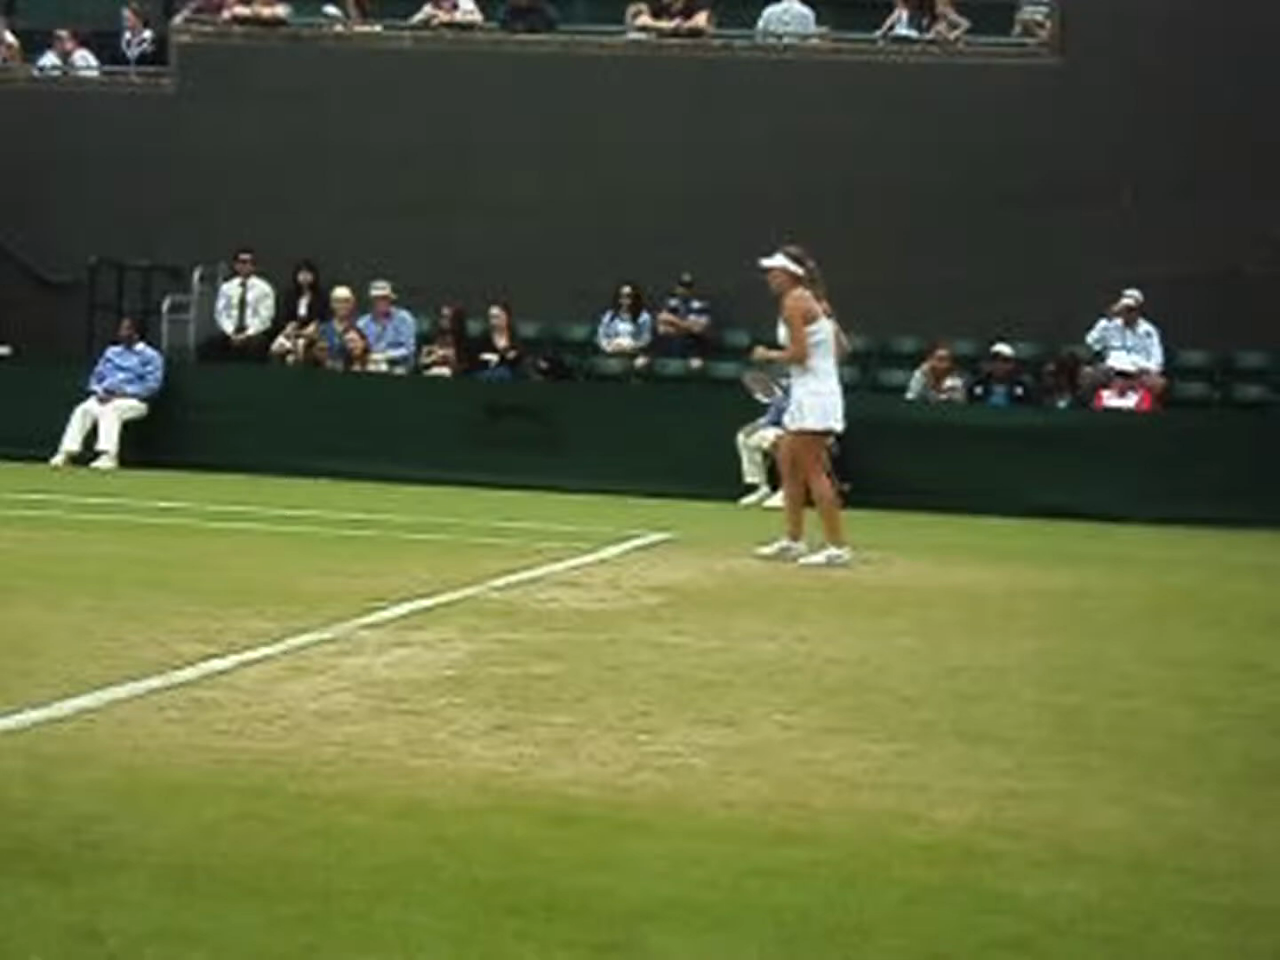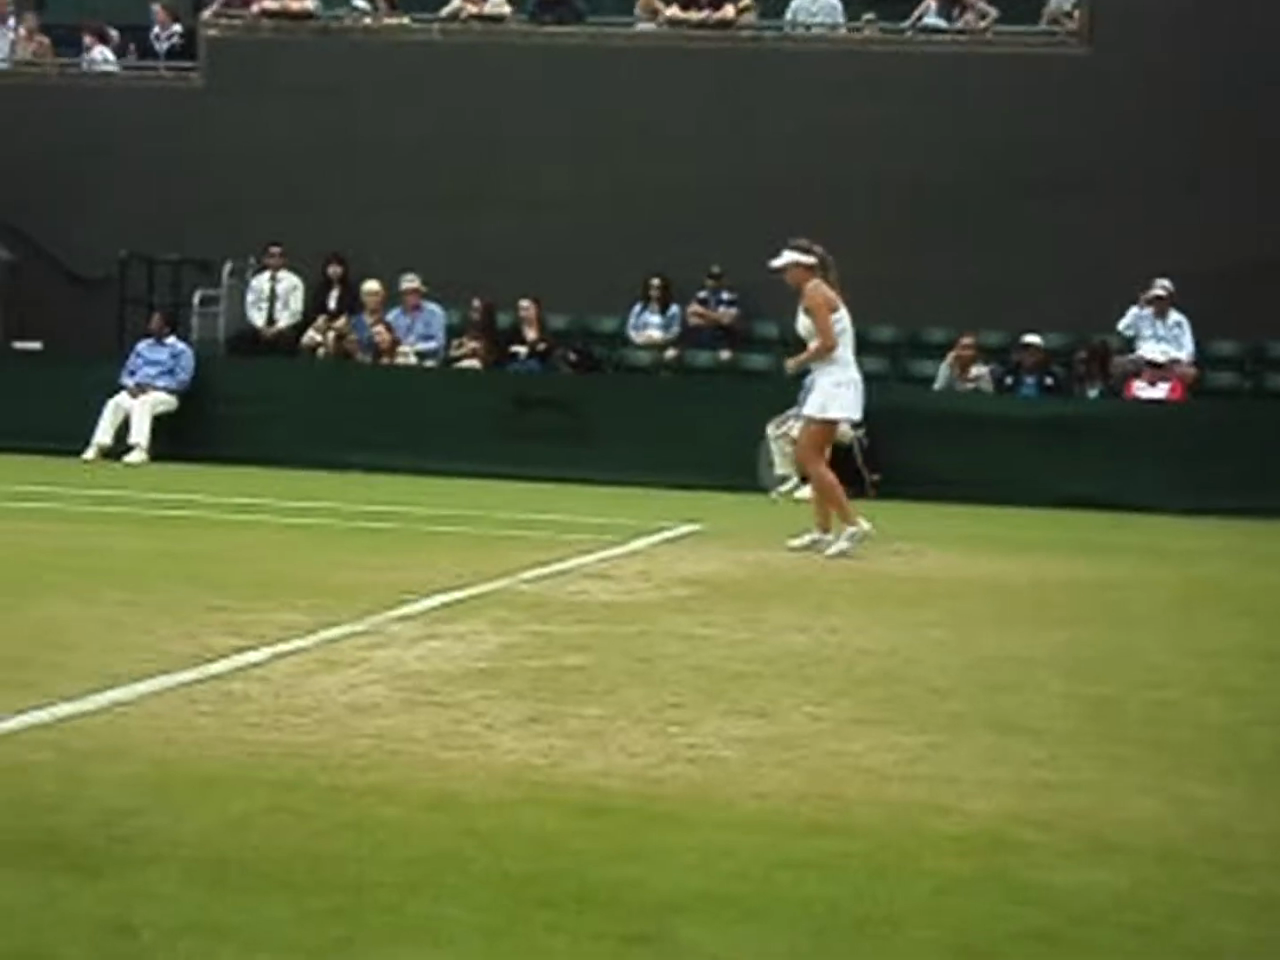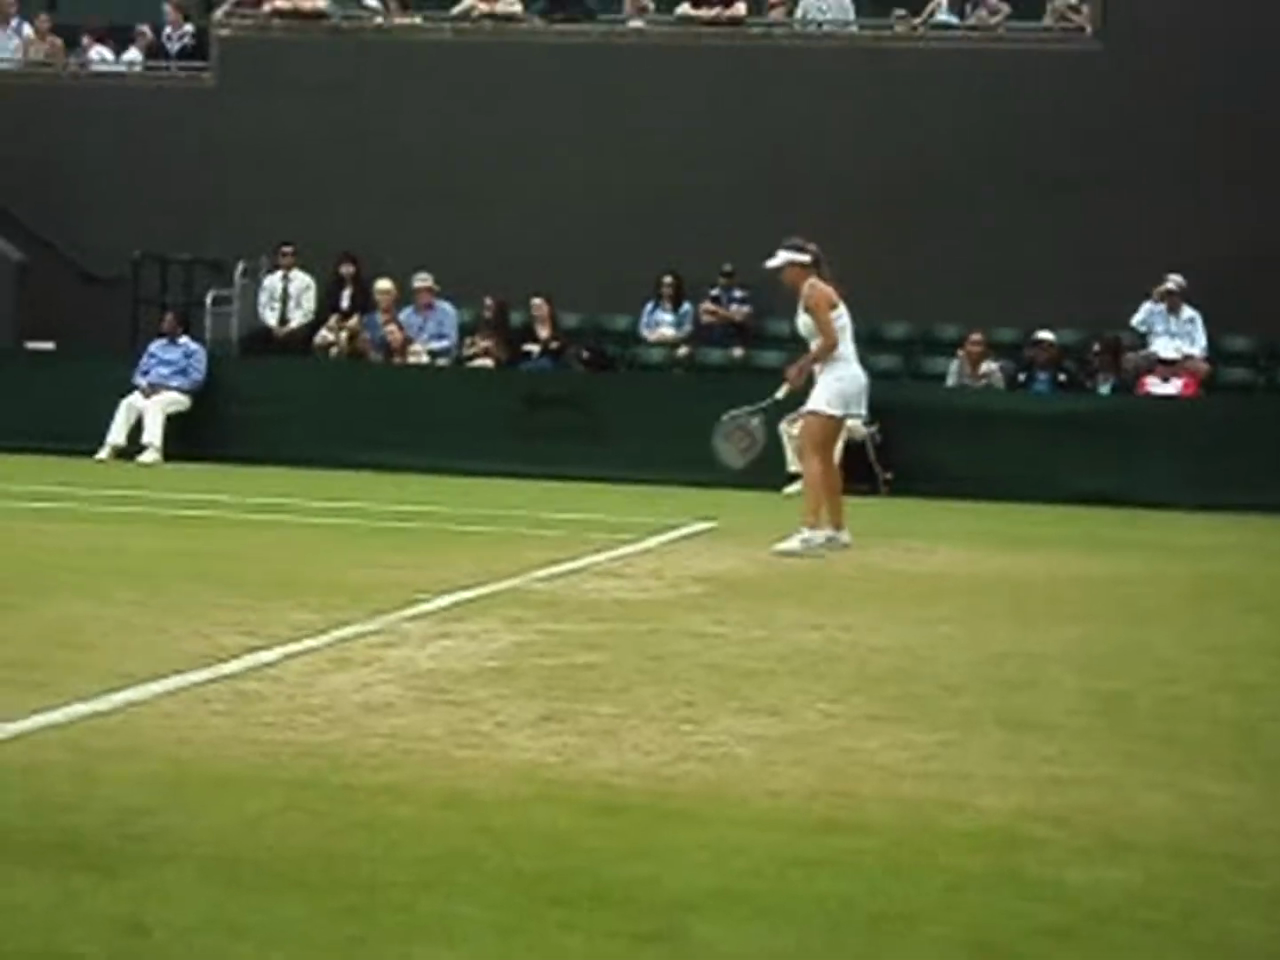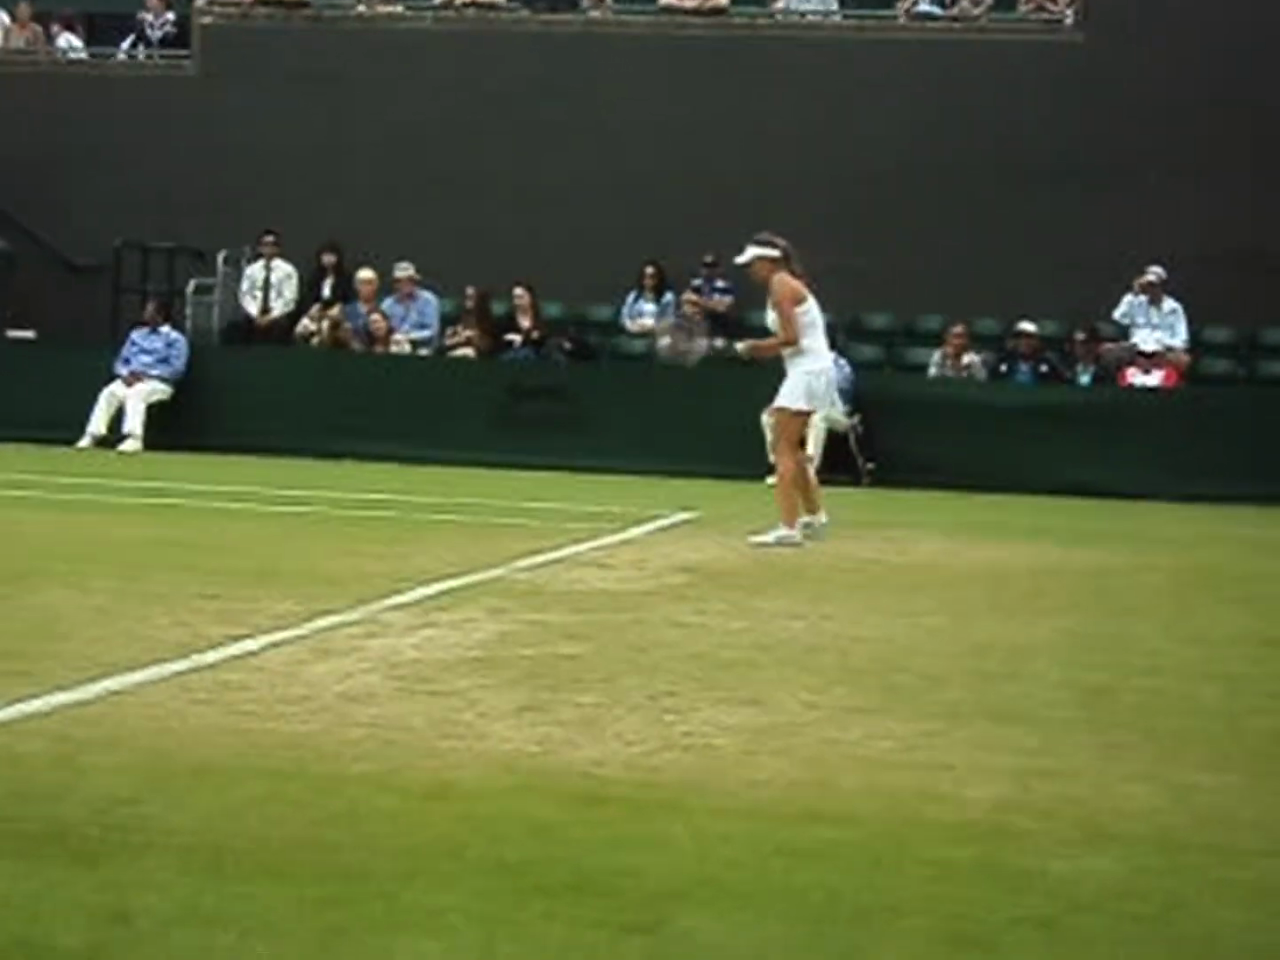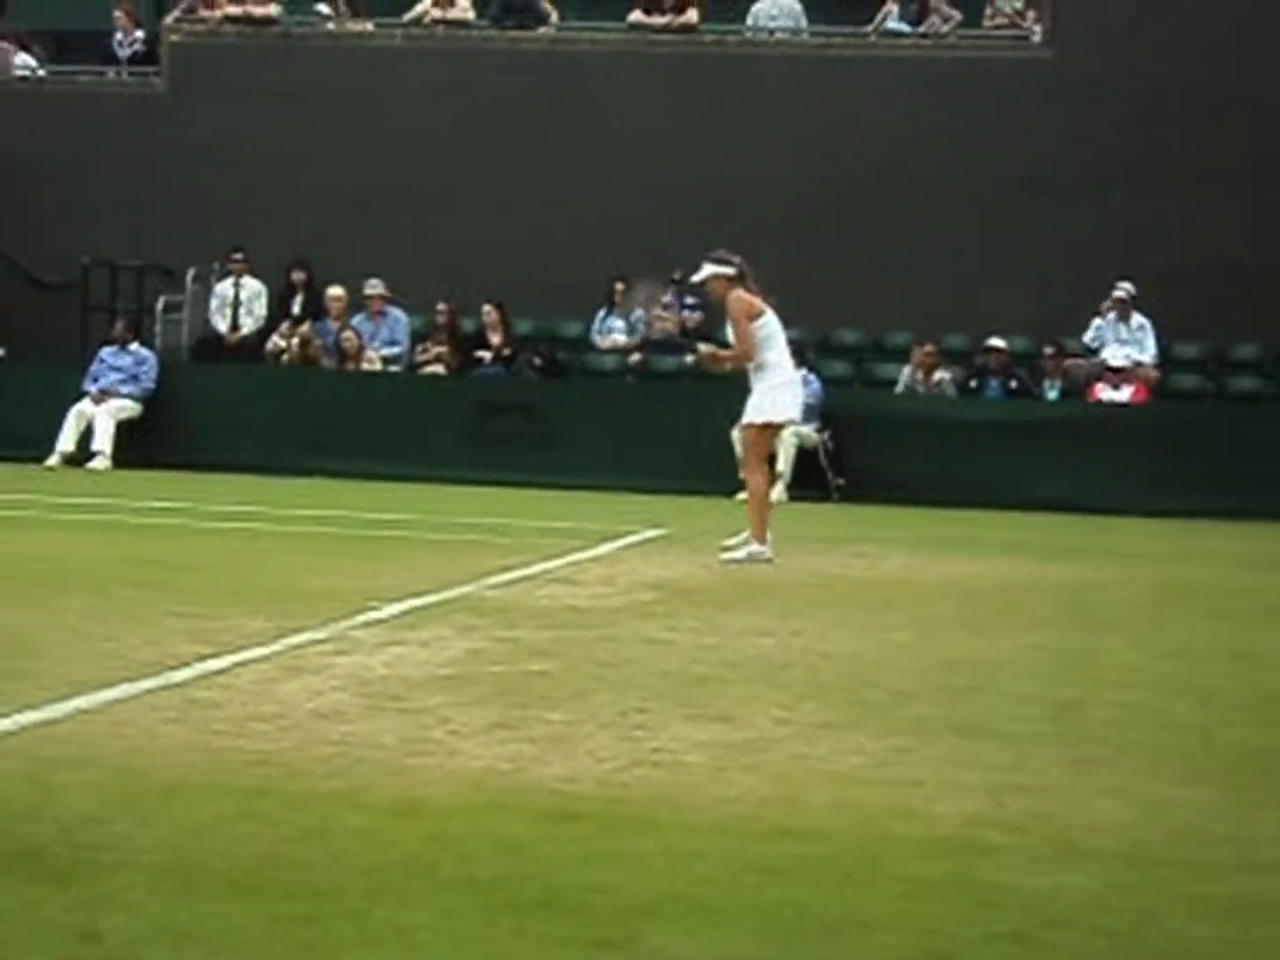
dt=0.2s
person 1, frame 1
left shoulder: (793, 301)
right shoulder: (813, 302)
left elbow: (799, 353)
right elbow: (840, 346)
left wrist: (767, 355)
left hip: (814, 395)
right hip: (811, 394)
left knee: (813, 472)
right knee: (787, 463)
left ankle: (837, 548)
right ankle: (792, 541)
person 1, frame 2
left shoulder: (813, 293)
right shoulder: (820, 293)
left elbow: (829, 343)
right elbow: (833, 343)
left wrist: (798, 362)
left hip: (835, 383)
right hip: (834, 383)
left knee: (807, 457)
right knee: (812, 457)
left ankle: (854, 523)
right ankle: (825, 531)
person 1, frame 3
left shoulder: (812, 291)
right shoulder: (814, 291)
left elbow: (831, 342)
left wrist: (803, 367)
right wrist: (803, 368)
left hip: (838, 380)
right hip: (837, 379)
left knee: (809, 452)
right knee: (823, 456)
left ankle: (810, 532)
right ankle: (837, 530)
person 1, frame 4
left shoulder: (780, 285)
right shoulder: (787, 284)
left elbow: (792, 337)
left wrist: (758, 346)
right wrist: (763, 348)
left hip: (807, 373)
right hip: (810, 372)
left knee: (783, 448)
right knee: (789, 447)
left ankle: (789, 529)
right ankle: (814, 515)
person 1, frame 5
left shoulder: (736, 301)
right shoulder: (746, 300)
left elbow: (747, 353)
left wrist: (716, 355)
right wrist: (722, 358)
left hip: (774, 388)
right hip: (774, 386)
left knee: (752, 465)
right knee: (755, 463)
left ankle: (759, 546)
right ankle: (759, 533)
